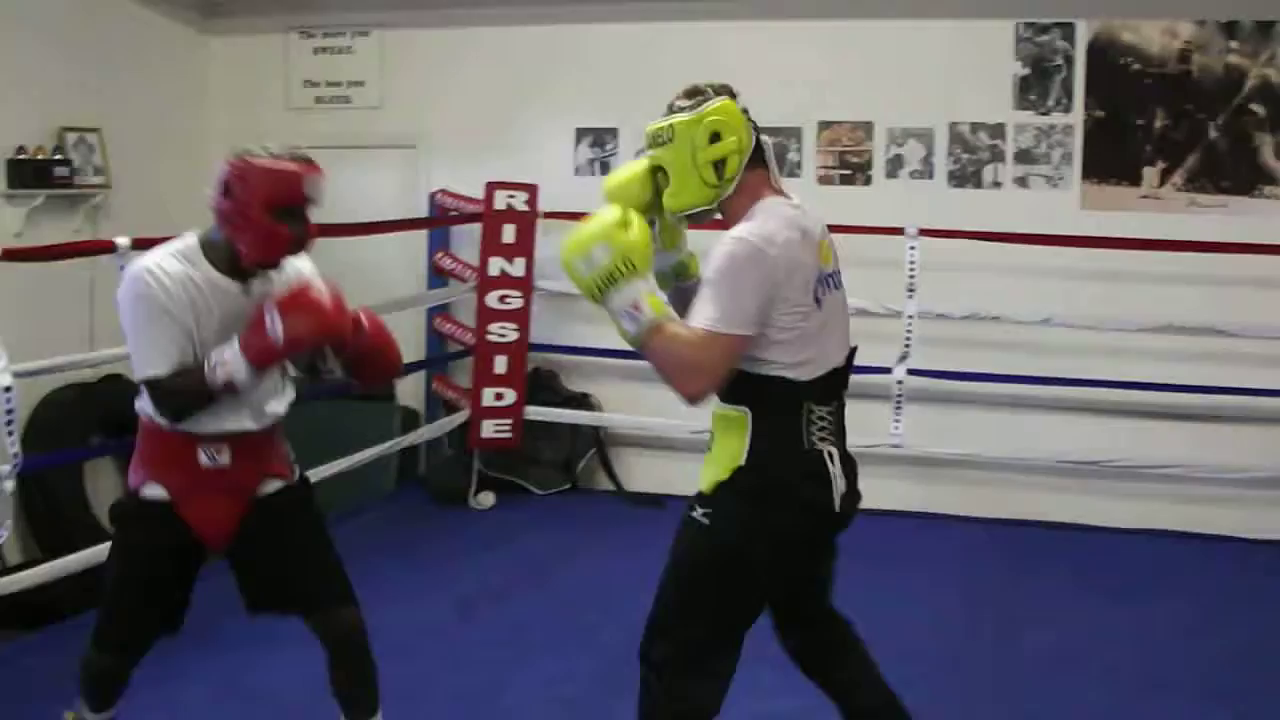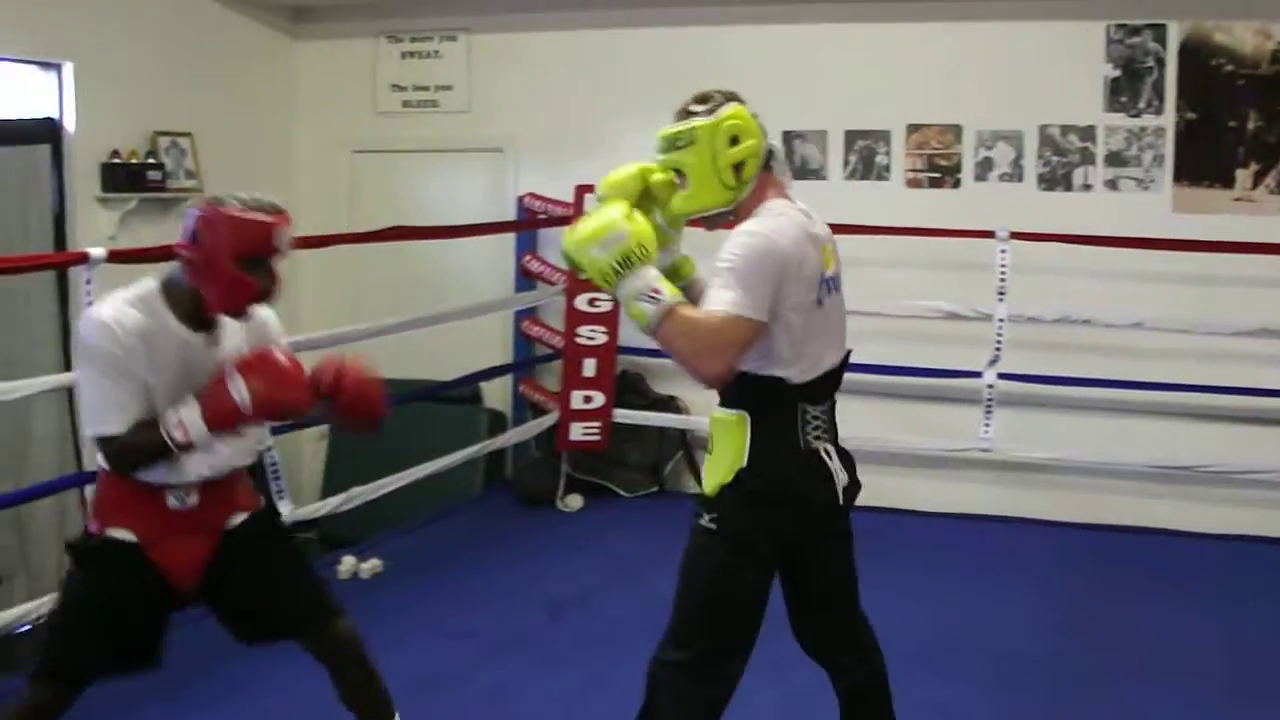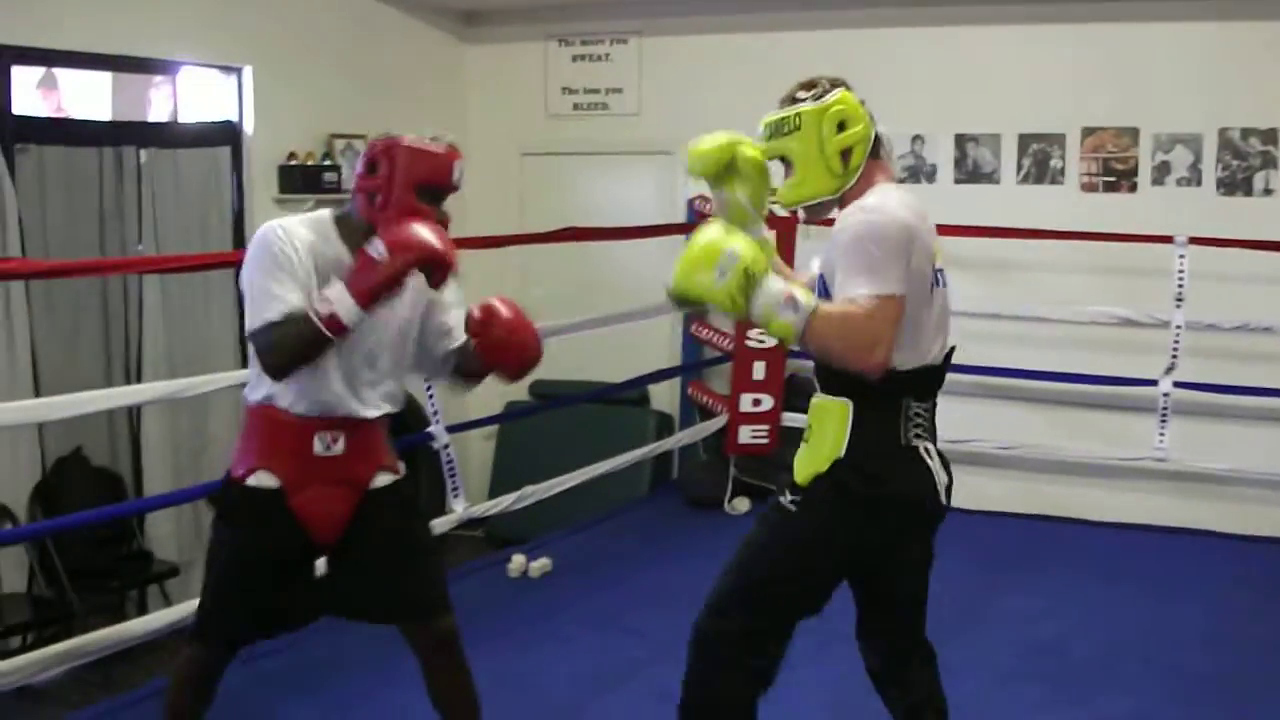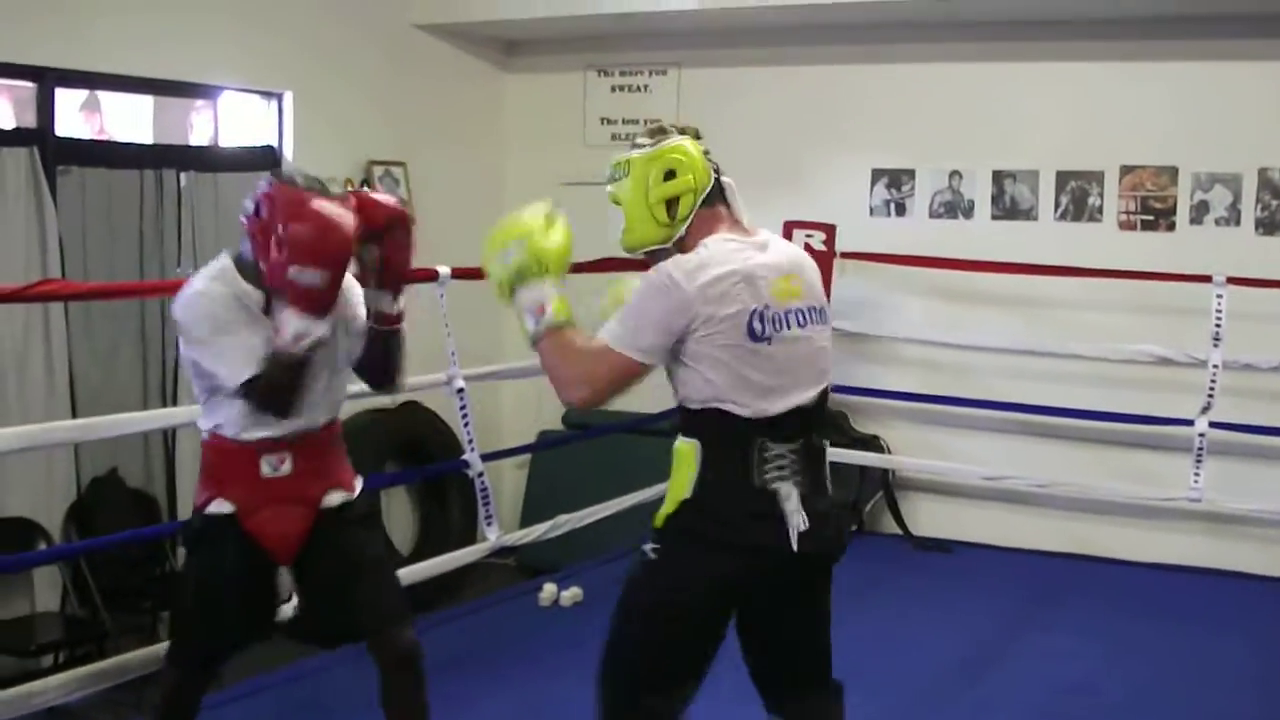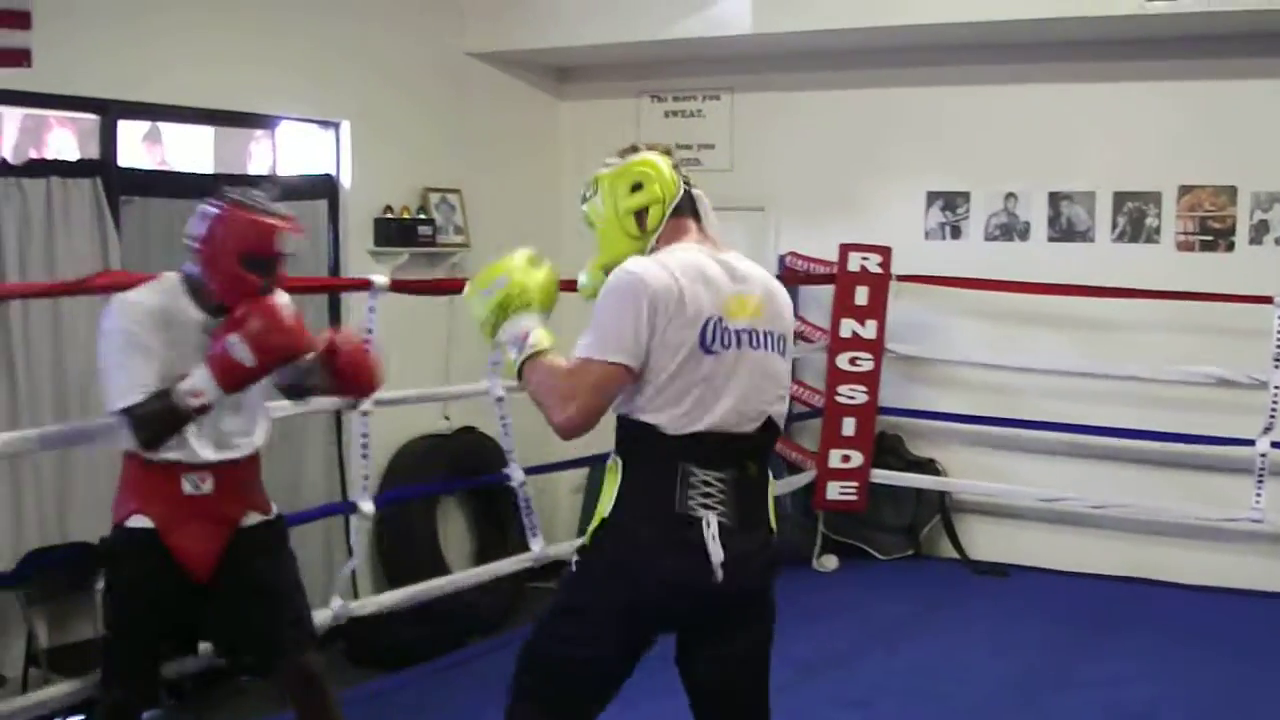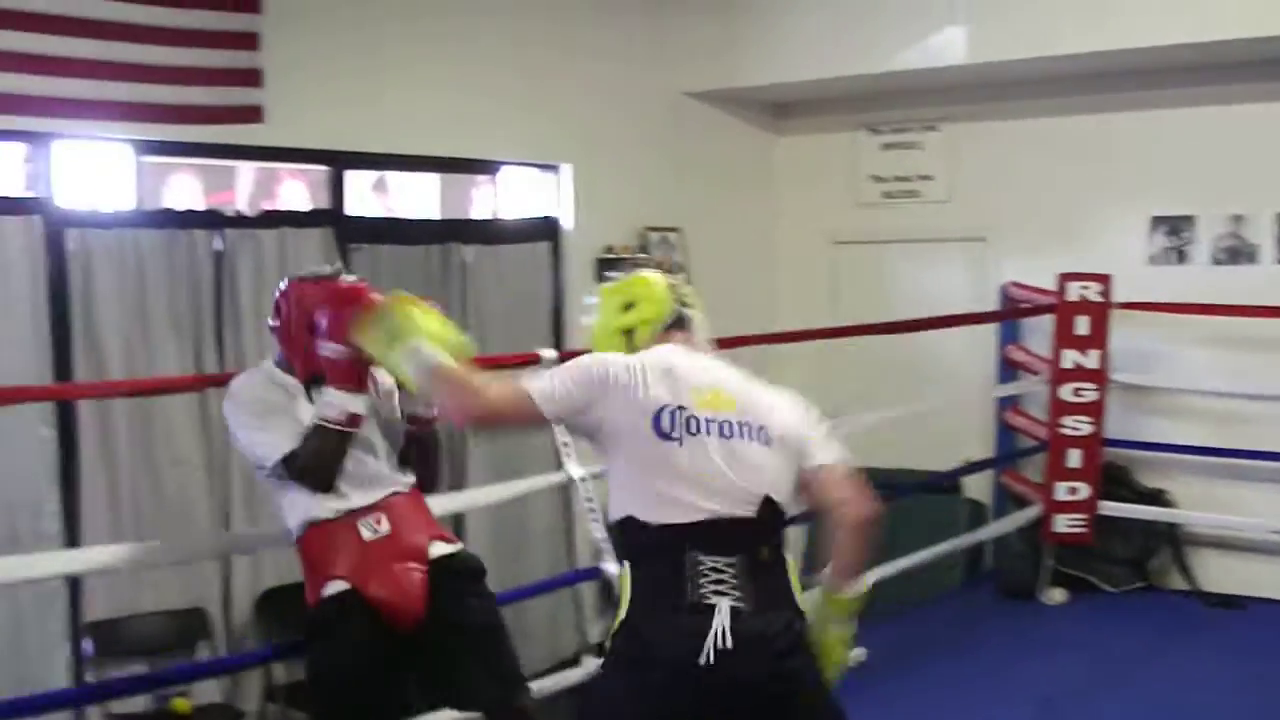
dt=0.7s
person 1, frame 1
left shoulder: (751, 244)
right shoulder: (802, 228)
left elbow: (695, 375)
right elbow: (723, 322)
left wrist: (624, 288)
right wrist: (660, 247)
left hip: (762, 486)
right hip: (817, 472)
left knee: (678, 654)
right knee: (808, 620)
person 1, frame 2
left shoulder: (758, 241)
right shoulder: (802, 227)
left elbow: (711, 358)
right elbow: (722, 323)
left wrist: (632, 275)
right wrist: (661, 244)
left hip: (762, 482)
right hip: (815, 470)
left knee: (691, 661)
right knee: (834, 626)
person 1, frame 3
left shoulder: (873, 219)
right shoulder: (894, 215)
left elbow: (863, 348)
right elbow: (816, 308)
left wrist: (754, 289)
right wrist: (741, 207)
left hip: (856, 479)
right hip: (909, 477)
left knee: (731, 638)
right knee: (901, 655)
person 1, frame 4
left shoulder: (680, 279)
right shoulder: (798, 261)
left elbow: (582, 388)
left wrist: (533, 290)
left hip: (716, 523)
right hip: (808, 519)
person 1, frame 5
left shoulder: (643, 281)
right shoulder: (771, 291)
left elbow: (570, 412)
left wrist: (520, 332)
left hip: (644, 544)
right hip: (743, 549)
person 1, frame 6
left shoulder: (616, 376)
right shoulder: (776, 404)
left elbow: (474, 405)
right elbow: (853, 510)
left wrist: (416, 350)
right wrist: (837, 612)
left hip: (667, 646)
right hip: (773, 637)
person 2, frame 1
left shoulder: (292, 273)
right shoulder: (158, 278)
left elbow: (329, 369)
right elbow: (168, 401)
left wrist: (356, 346)
right wrist: (257, 347)
left hip: (260, 468)
right hip: (172, 477)
left knee: (341, 622)
right knee: (119, 640)
person 2, frame 2
left shoulder: (252, 318)
right shoulder: (112, 326)
left elbow: (279, 392)
right elbow: (121, 453)
left wrist: (328, 386)
right wrist: (214, 410)
left hip: (227, 510)
right hip: (135, 523)
left knee: (335, 637)
person 2, frame 3
left shoulder: (420, 269)
right shoulder: (282, 239)
left elbow: (456, 364)
right elbow: (277, 358)
left wrist: (492, 351)
right wrist: (361, 285)
left hip: (370, 467)
right hip: (276, 466)
left knee: (435, 627)
right knee: (217, 637)
person 2, frame 4
left shoulder: (331, 276)
right shoulder: (203, 299)
left elbow: (382, 379)
right elbow: (276, 399)
left wrist: (385, 287)
right wrist: (304, 303)
left hip: (325, 482)
right hip: (238, 491)
left knee: (396, 640)
right knee: (194, 657)
person 2, frame 5
left shoulder: (272, 310)
right shoulder: (137, 311)
left elbow: (292, 382)
right elbow: (145, 424)
left wrist: (327, 366)
right wrist: (218, 371)
left hip: (238, 502)
right hip: (153, 510)
left knee: (298, 661)
person 2, frame 6
left shoulder: (375, 373)
right shoulder: (252, 393)
left elbow: (425, 475)
right elbow: (316, 474)
right wrist: (346, 383)
left hip: (422, 544)
right hip: (342, 569)
